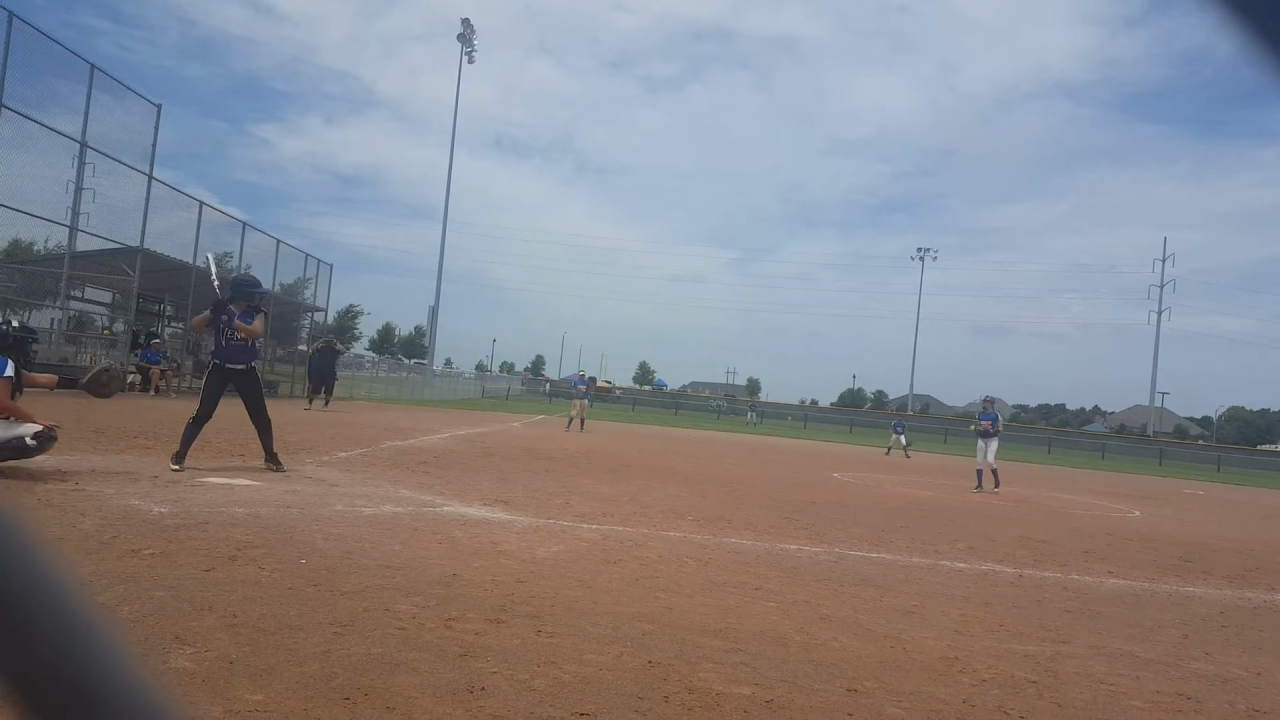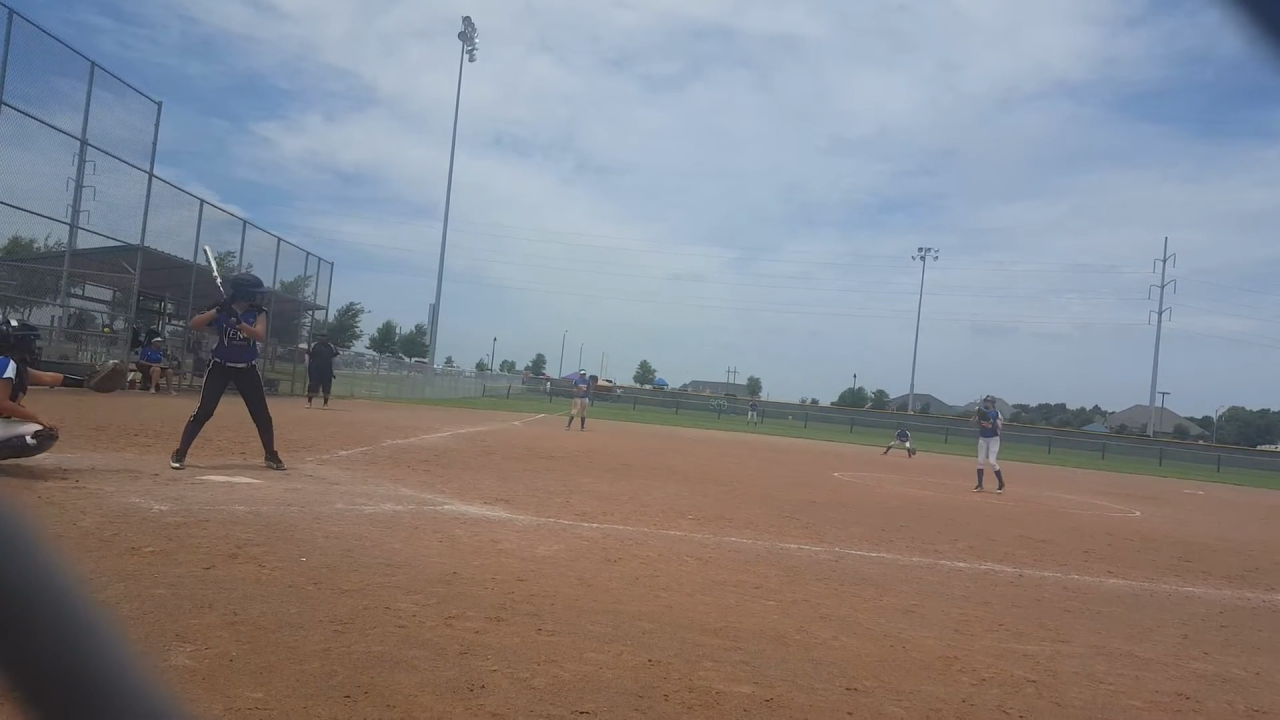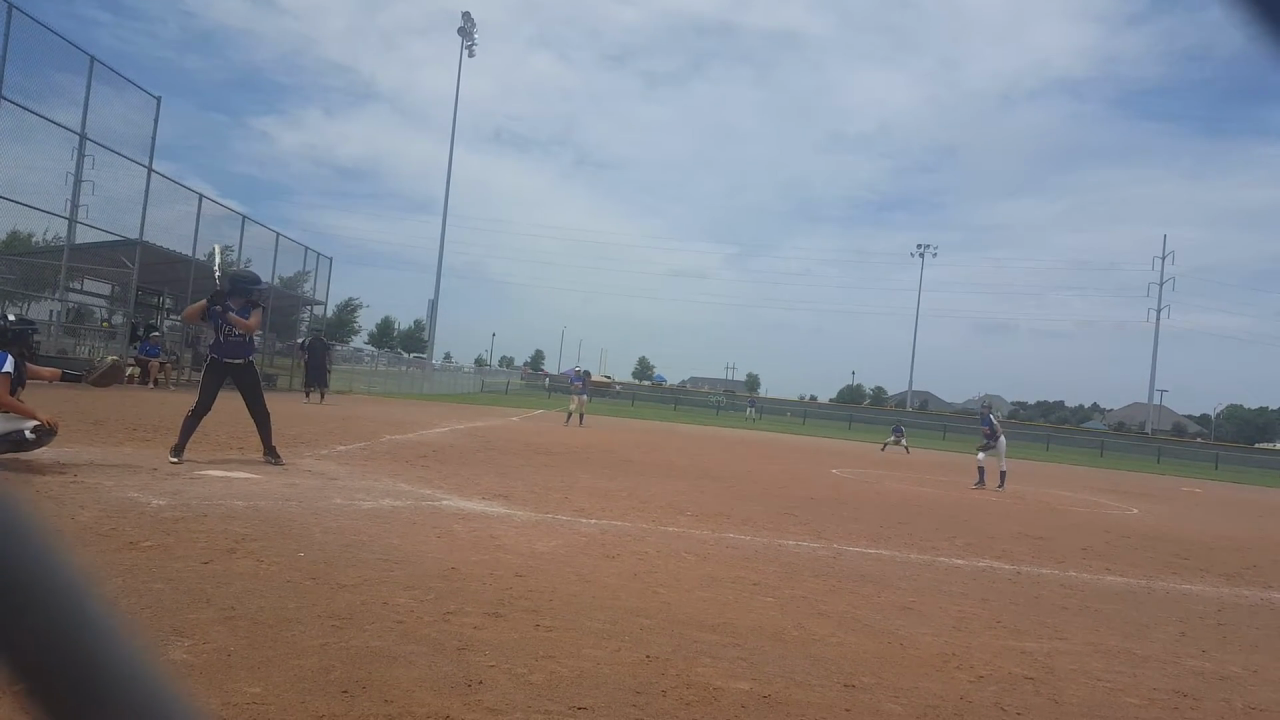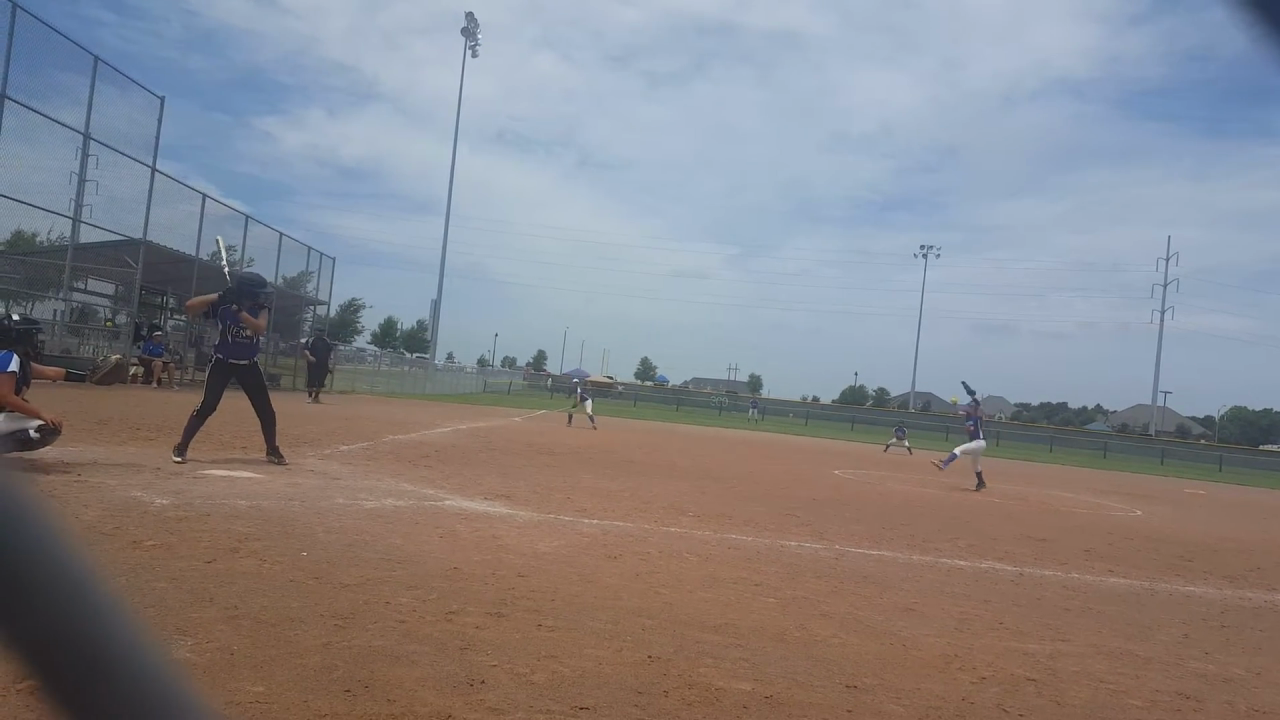
dt=0.5s
person 1, frame 1
left shoulder: (257, 313)
right shoulder: (218, 310)
left elbow: (258, 333)
right elbow: (194, 326)
left wrist: (230, 319)
right wrist: (212, 310)
left hip: (247, 370)
right hip: (219, 368)
left knee: (261, 416)
right knee: (202, 413)
left ankle: (271, 457)
right ankle: (179, 455)
person 1, frame 2
left shoulder: (258, 312)
right shoulder: (221, 309)
left elbow: (260, 336)
right elbow: (194, 325)
left wrist: (237, 321)
right wrist: (217, 311)
left hip: (247, 369)
right hip: (220, 367)
left knee: (262, 414)
right knee: (204, 411)
left ankle: (271, 455)
right ankle: (180, 453)
person 1, frame 3
left shoulder: (255, 307)
right shoulder: (216, 305)
left elbow: (251, 328)
right elbow: (186, 317)
left wrist: (225, 312)
right wrist: (208, 301)
left hip: (244, 364)
right hip: (217, 362)
left knee: (260, 409)
right knee: (201, 406)
left ankle: (269, 451)
right ankle: (178, 448)
person 1, frame 4
left shoulder: (261, 309)
right shoulder: (222, 306)
left elbow: (260, 329)
right elbow: (189, 306)
left wrist: (238, 310)
right wrist: (219, 296)
left hip: (249, 365)
right hip: (222, 362)
left knee: (266, 409)
right knee: (207, 406)
left ankle: (272, 450)
right ankle: (181, 447)
